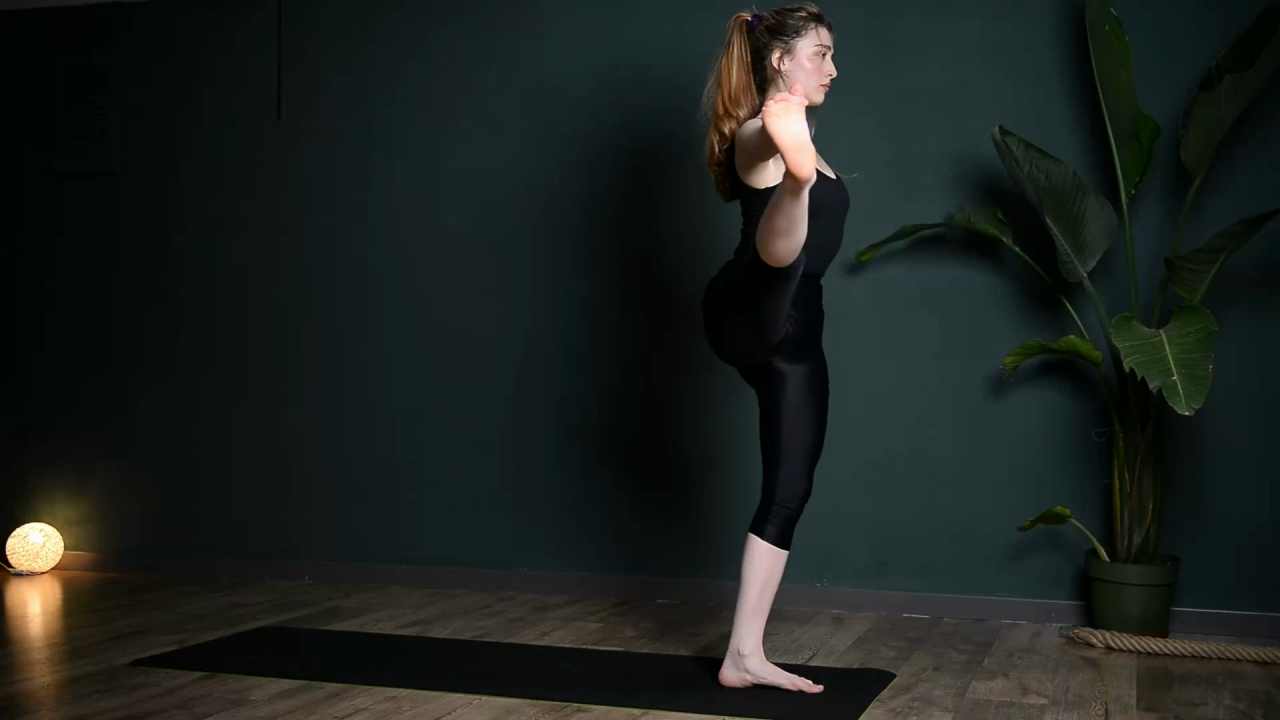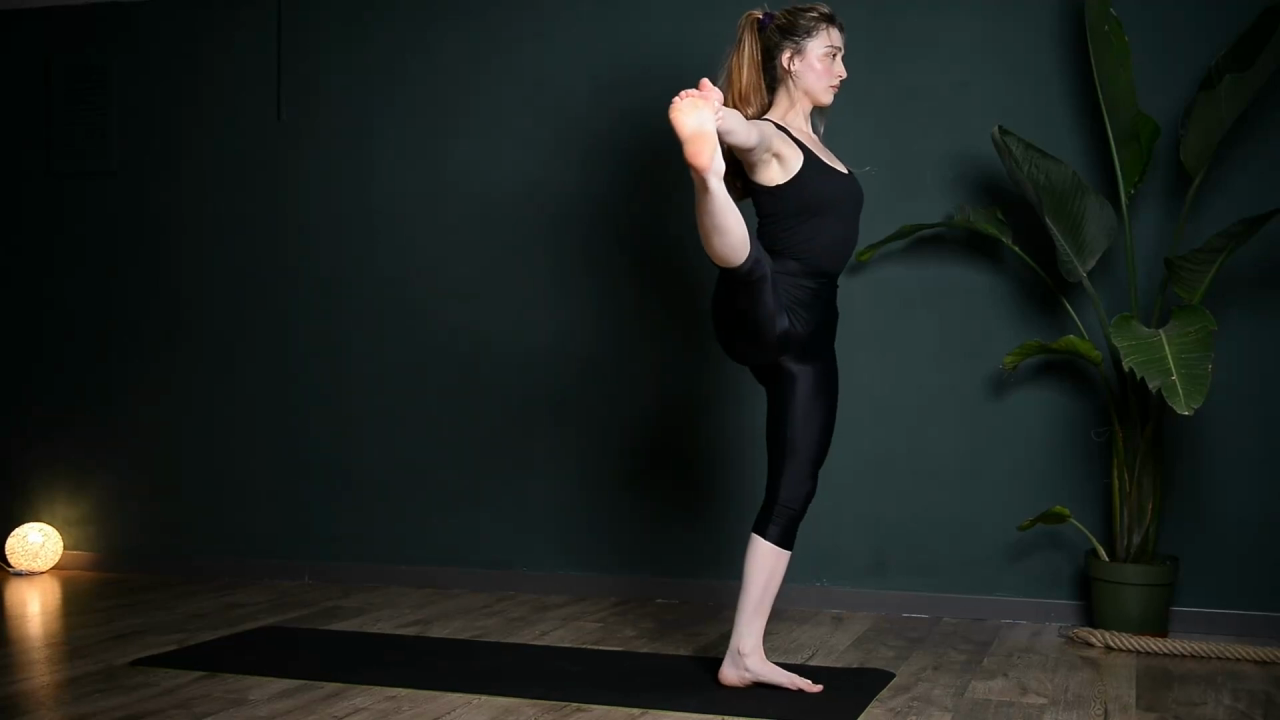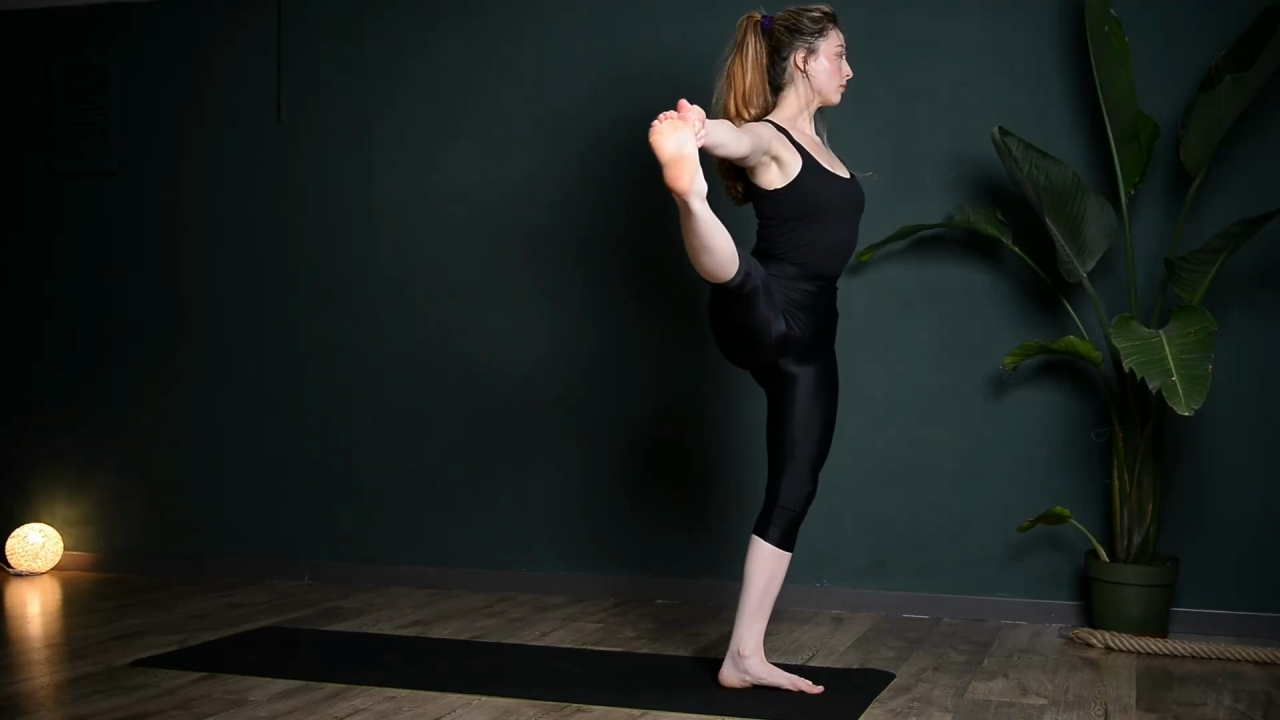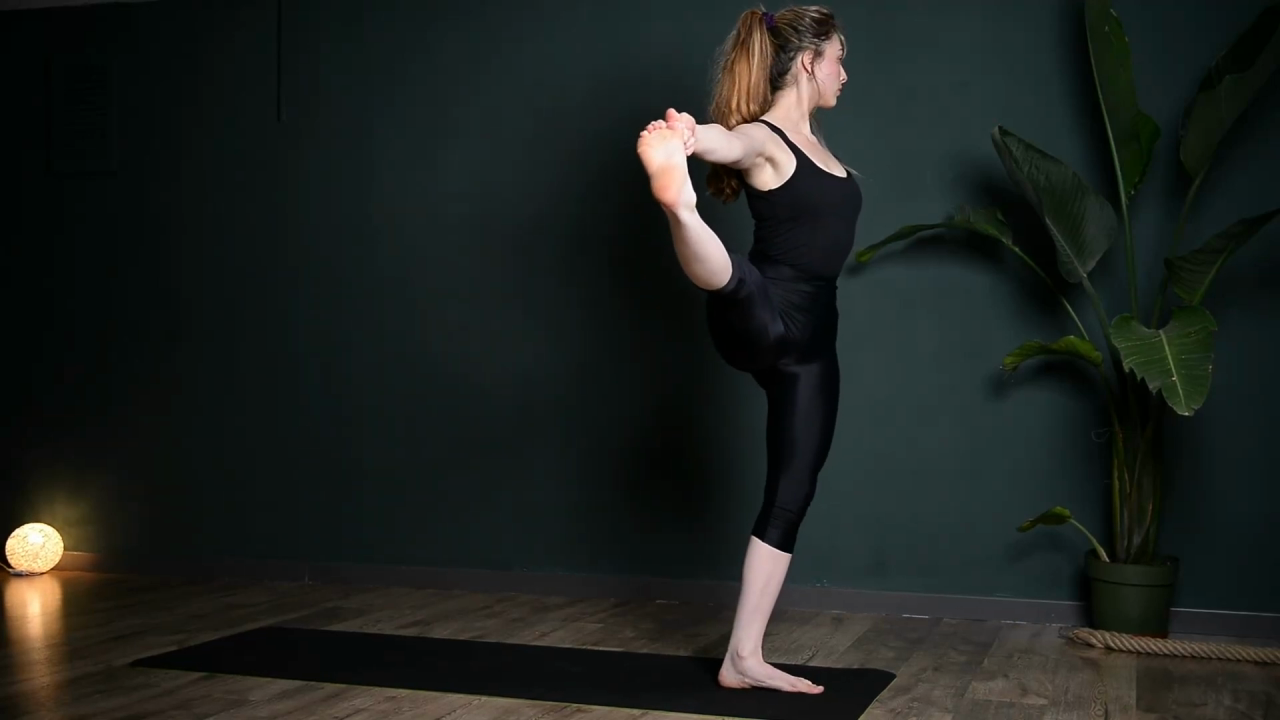
dt=1s
person 1, frame 1
left shoulder: (796, 132)
right shoulder: (762, 135)
right elbow: (756, 139)
right wrist: (786, 146)
left hip: (795, 327)
right hip: (750, 313)
left knee: (787, 493)
right knee: (777, 257)
left ankle: (744, 656)
person 1, frame 2
left shoulder: (810, 138)
right shoulder: (766, 136)
right elbow: (737, 131)
right wrist: (711, 124)
left hip: (809, 329)
right hip: (764, 314)
left knee: (791, 494)
right knee: (745, 266)
left ankle: (744, 655)
person 1, frame 3
left shoulder: (815, 142)
right shoulder: (765, 138)
right elbow: (728, 139)
right wrist: (691, 132)
left hip: (810, 334)
right hip: (764, 319)
left knee: (792, 495)
right knee: (736, 275)
left ankle: (744, 657)
person 1, frame 4
left shoulder: (813, 143)
right shoulder: (761, 138)
right elbow: (720, 142)
right wrist: (683, 138)
left hip: (811, 334)
right hip: (764, 320)
left knee: (790, 497)
right knee: (733, 281)
left ankle: (744, 658)
